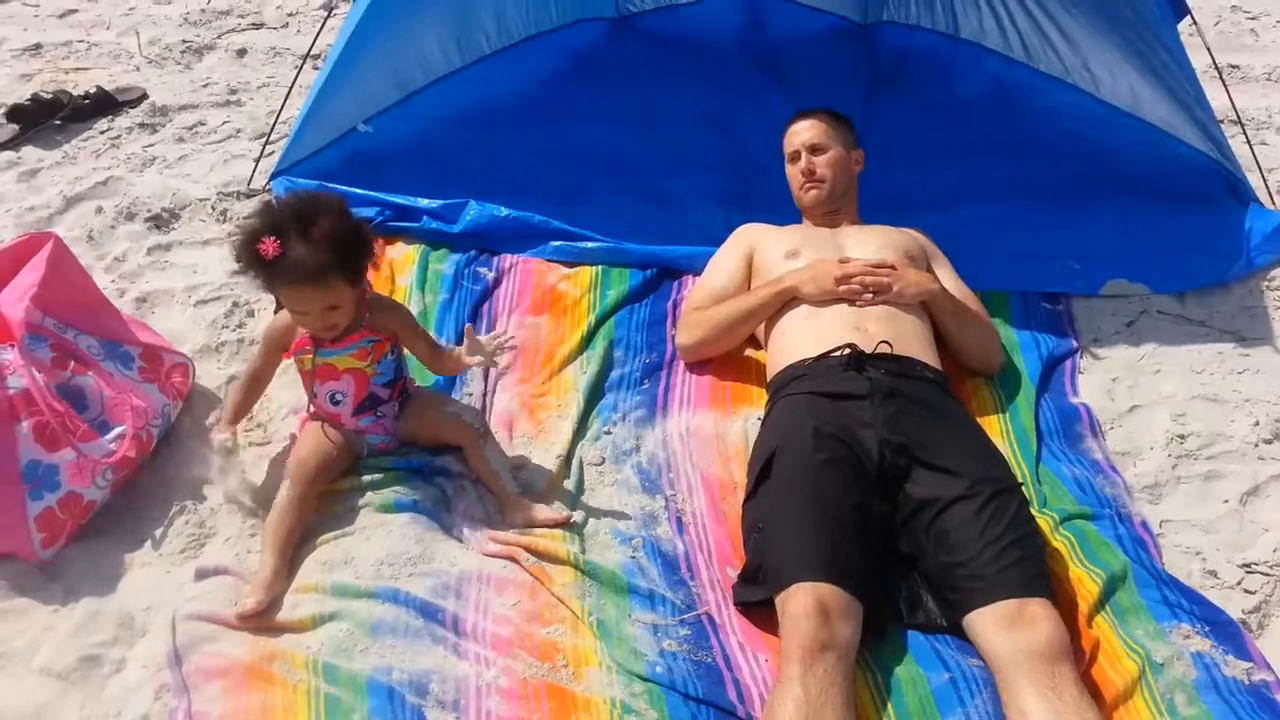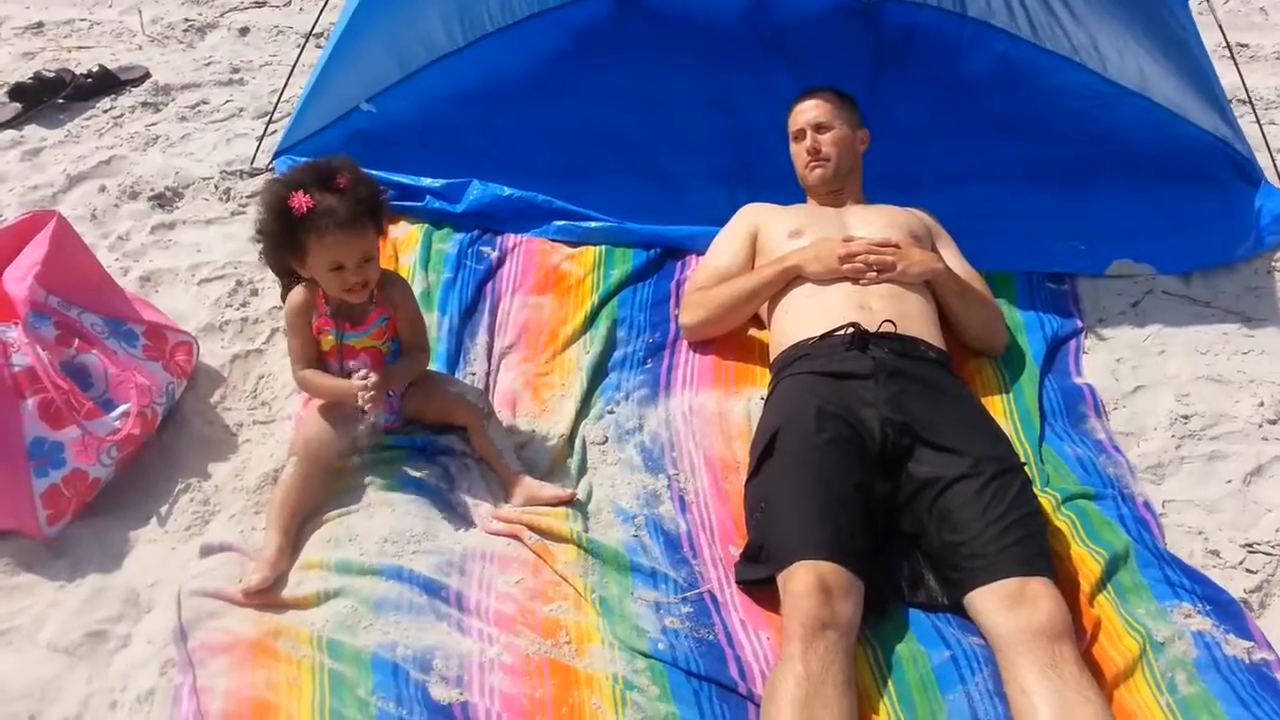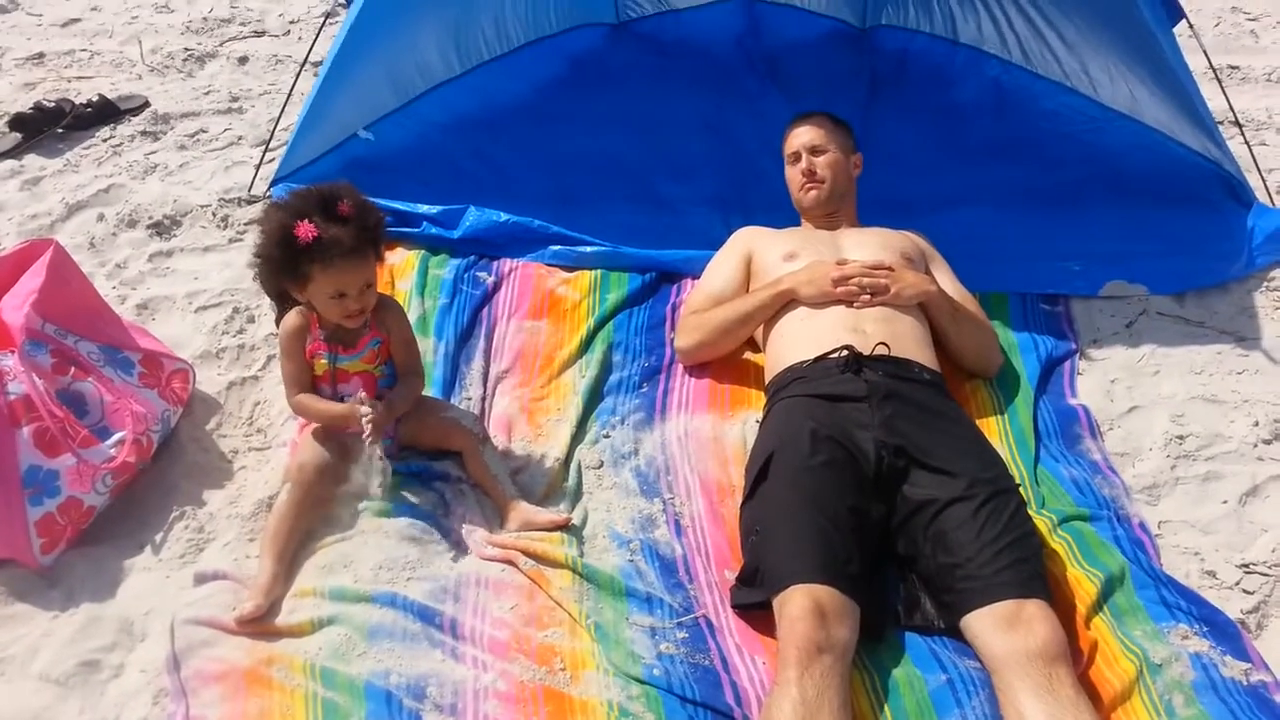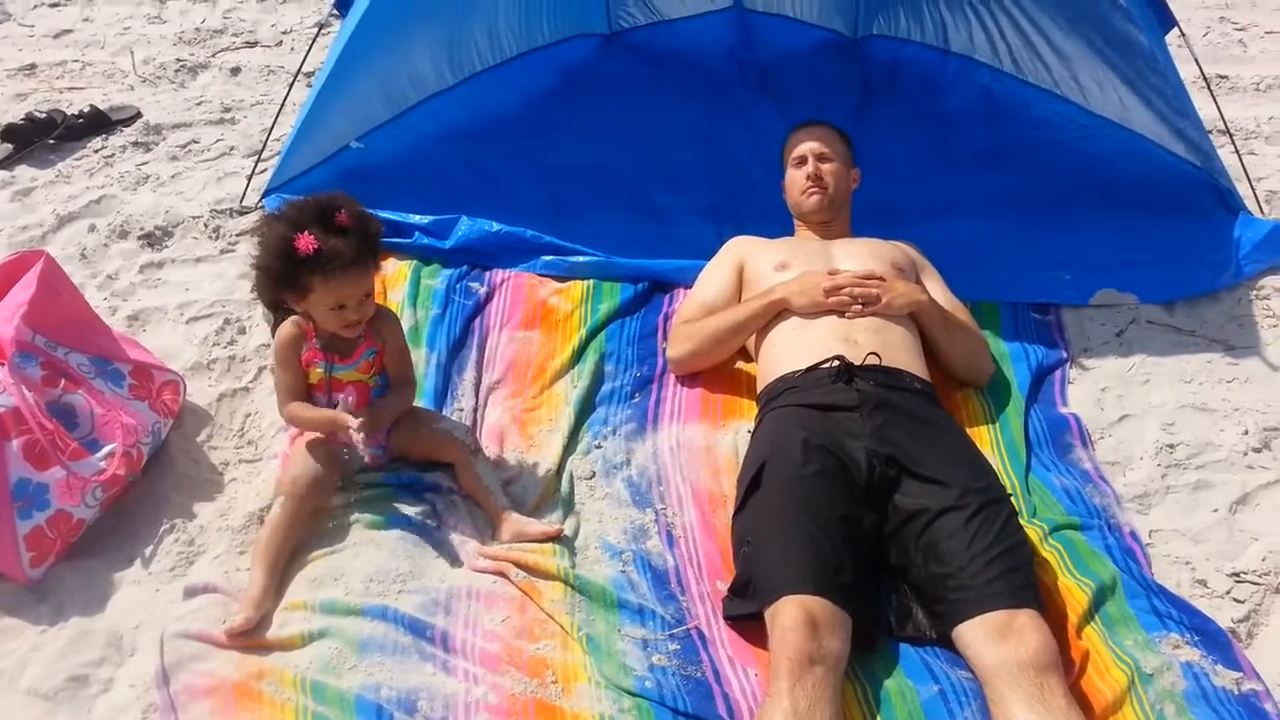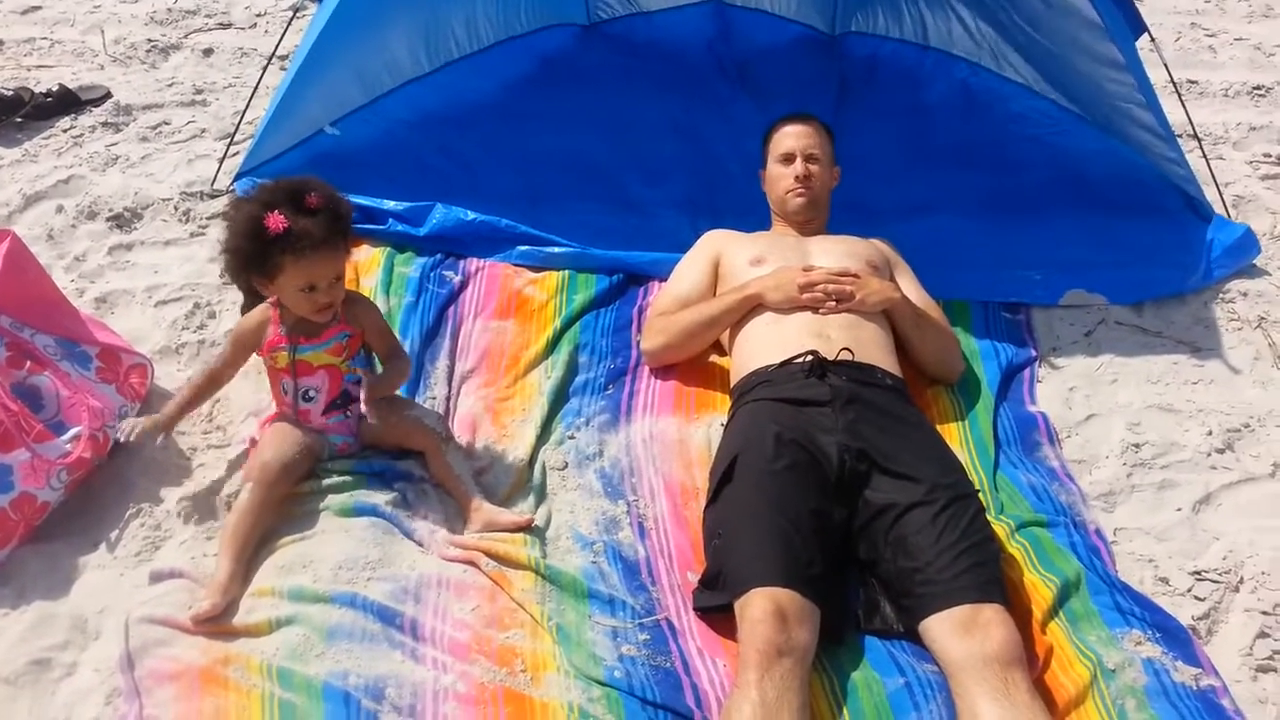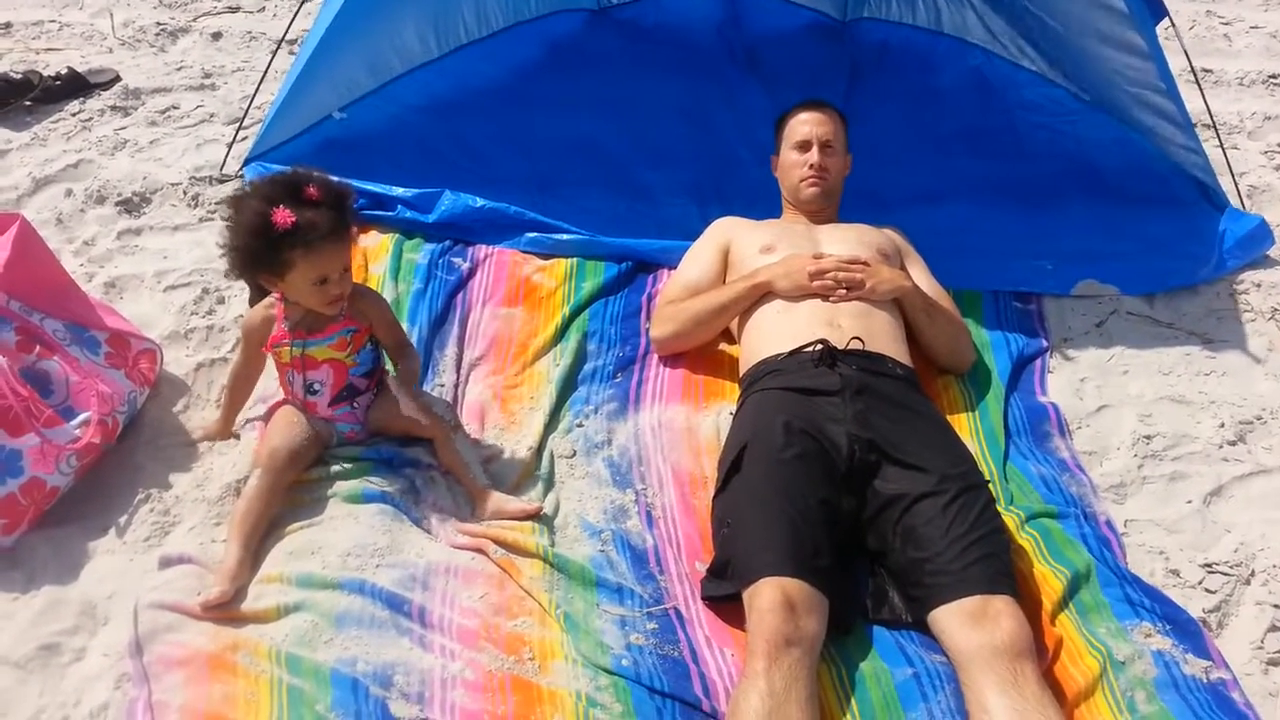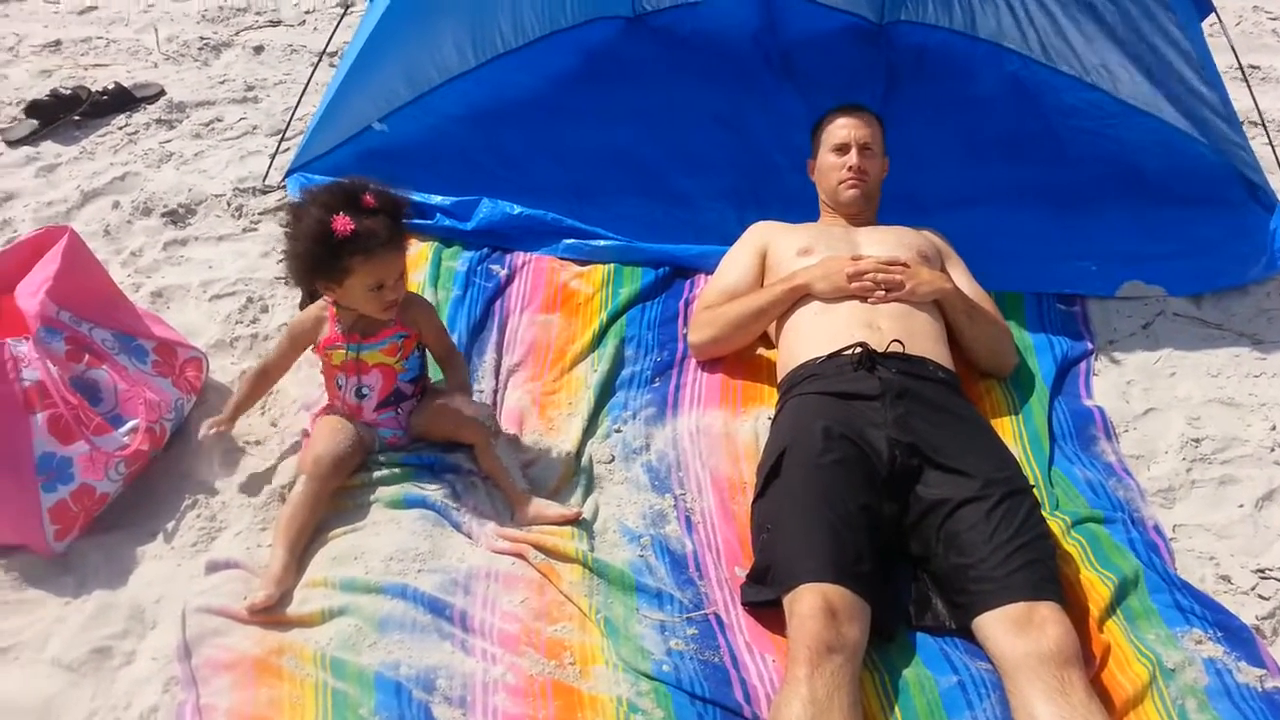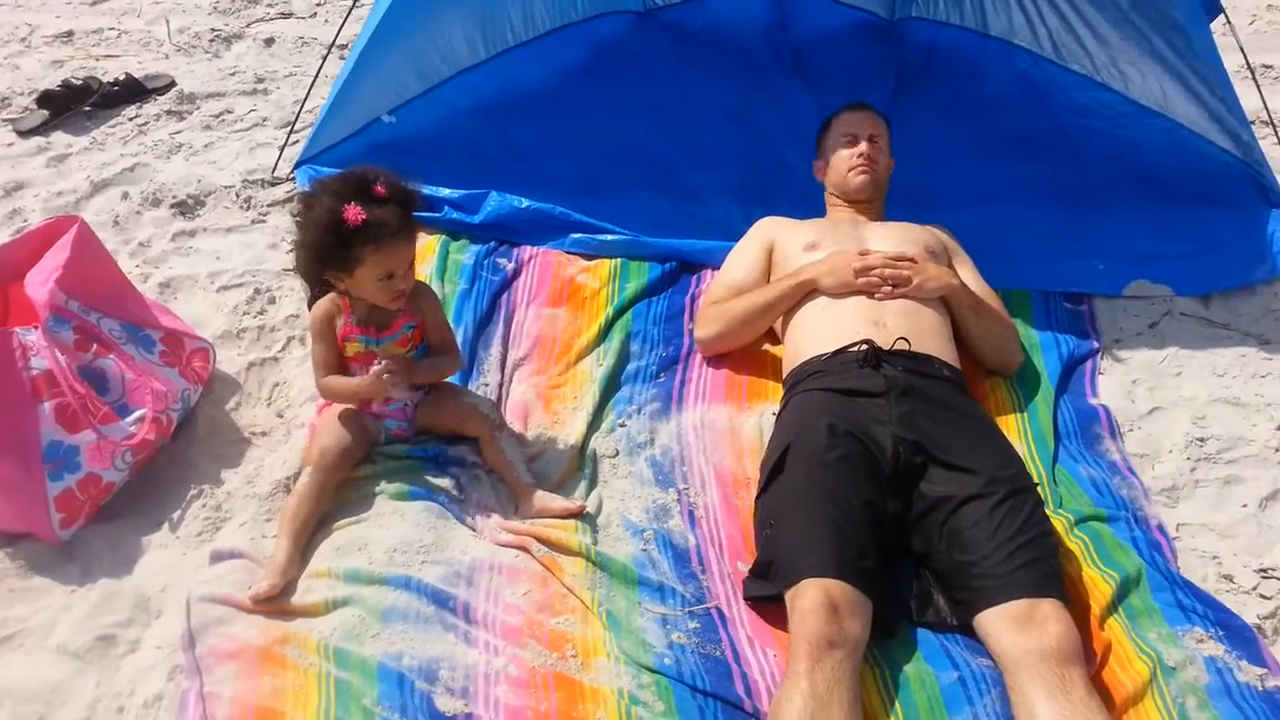
dt=0.5s
person 1, frame 1
left shoulder: (912, 241)
right shoulder: (758, 238)
left elbow: (989, 356)
right elbow: (689, 337)
left wrist: (929, 291)
right wrist: (793, 286)
left hip: (928, 409)
right hip: (814, 407)
left knee: (1035, 638)
right knee: (814, 630)
person 1, frame 2
left shoulder: (916, 220)
right shoulder: (761, 216)
left elbow: (993, 335)
right elbow: (693, 315)
left wrist: (933, 269)
right wrist: (796, 265)
left hip: (931, 388)
right hip: (817, 385)
left knee: (1037, 617)
right knee: (815, 609)
person 1, frame 3
left shoulder: (910, 244)
right shoulder: (755, 241)
left elbow: (987, 357)
right elbow: (689, 339)
left wrist: (928, 292)
right wrist: (790, 287)
left hip: (925, 409)
right hip: (812, 407)
left knee: (1033, 640)
right knee: (811, 632)
person 1, frame 4
left shoulder: (901, 254)
right shoulder: (748, 250)
left elbow: (979, 366)
right elbow: (681, 349)
left wrist: (917, 302)
right wrist: (782, 296)
left hip: (916, 419)
right hip: (803, 418)
left knee: (1025, 651)
right knee: (804, 644)
person 1, frame 5
left shoulder: (876, 251)
right shoulder: (724, 244)
left elbow: (950, 363)
right elbow: (655, 342)
left wrist: (891, 299)
right wrist: (758, 292)
left hip: (888, 415)
right hip: (776, 412)
left knee: (991, 646)
right knee: (772, 637)
person 1, frame 6
left shoulder: (887, 240)
right shoulder: (734, 231)
left elbow: (960, 354)
right elbow: (664, 329)
left wrist: (902, 289)
right wrist: (768, 280)
left hip: (898, 406)
right hip: (786, 402)
left knee: (1000, 637)
right knee: (781, 627)
person 1, frame 7
left shoulder: (927, 242)
right shoulder: (771, 236)
left elbow: (1002, 357)
right elbow: (702, 334)
left wrist: (941, 290)
right wrist: (805, 283)
left hip: (939, 409)
right hip: (825, 406)
left knee: (1046, 643)
right knee: (822, 635)
person 1, frame 8
left shoulder: (934, 238)
right shoulder: (777, 230)
left elbow: (1008, 354)
right elbow: (708, 330)
left wrist: (949, 285)
right wrist: (812, 277)
left hip: (945, 406)
right hip: (829, 401)
left knee: (1048, 640)
right knee: (822, 628)
person 2, frame 1
left shoulder: (385, 313)
right shoulder: (283, 330)
left elbow: (433, 356)
right elbow: (253, 377)
left wrist: (465, 358)
right wrist: (226, 425)
left hip: (401, 408)
right hip: (337, 428)
left knee: (470, 426)
right knee: (298, 474)
left ankle: (513, 503)
right ankle: (271, 571)
person 2, frame 2
left shoulder: (394, 290)
right shoulder: (301, 304)
left elbow: (419, 353)
right elbow: (304, 373)
left wrist: (383, 381)
right wrist: (351, 390)
left hip: (402, 388)
right hip: (338, 401)
left knee: (473, 404)
right knee: (306, 454)
left ankle: (517, 481)
right ankle: (276, 548)
person 2, frame 3
left shoulder: (388, 313)
right shoulder: (296, 328)
left elbow: (413, 378)
right elbow: (298, 397)
left wrist: (386, 413)
right wrist: (350, 415)
left hip: (396, 414)
right hip: (334, 428)
left knee: (468, 429)
right knee: (302, 477)
left ankle: (512, 506)
right ankle: (270, 574)
person 2, frame 4
left shoulder: (383, 323)
right shoulder: (292, 337)
left elbow: (405, 387)
right elbow: (290, 406)
left wrist: (373, 419)
right wrist: (340, 421)
left hip: (389, 424)
right hip: (326, 436)
left knee: (460, 440)
right knee: (294, 489)
left ankle: (504, 517)
right ankle: (260, 588)
person 2, frame 5
left shoulder: (358, 310)
right shoulder: (259, 326)
left elbow: (398, 360)
right elbow: (215, 375)
left wrist: (381, 386)
right wrist: (167, 418)
left hip: (362, 413)
right hip: (300, 428)
left knee: (427, 432)
right knee: (263, 478)
left ankle: (474, 507)
right ankle: (227, 577)
person 2, frame 6
left shoulder: (365, 303)
right shoulder: (262, 321)
left elbow: (402, 349)
right elbow: (244, 373)
left wrist: (406, 386)
right wrist: (223, 423)
left hip: (372, 402)
right hip: (307, 415)
left knee: (440, 421)
right knee: (271, 462)
left ankle: (483, 495)
right ankle: (235, 560)
person 2, frame 7
left shoulder: (415, 311)
right shoulder: (314, 322)
left elbow: (450, 354)
right elbow: (269, 369)
left wrist: (461, 392)
right wrist: (230, 416)
left hip: (416, 406)
right hip: (352, 420)
left knee: (482, 425)
right knee: (316, 470)
left ankle: (521, 501)
right ankle: (280, 565)
person 2, frame 8
left shoulder: (421, 299)
right shoulder: (327, 314)
left elbow: (451, 358)
right elbow: (326, 383)
left wrist: (409, 371)
right wrist: (371, 384)
left hip: (420, 399)
right hip: (357, 408)
left knee: (487, 418)
right knee: (321, 462)
left ankle: (527, 494)
right ankle: (286, 554)
